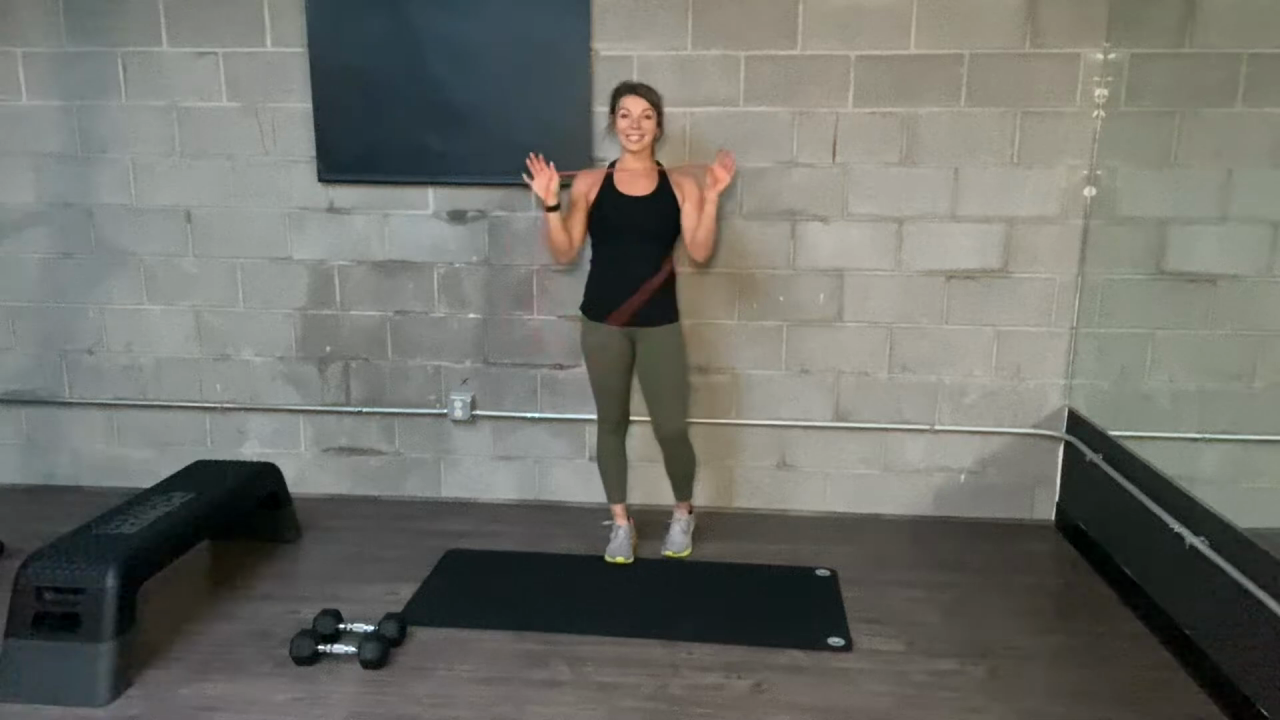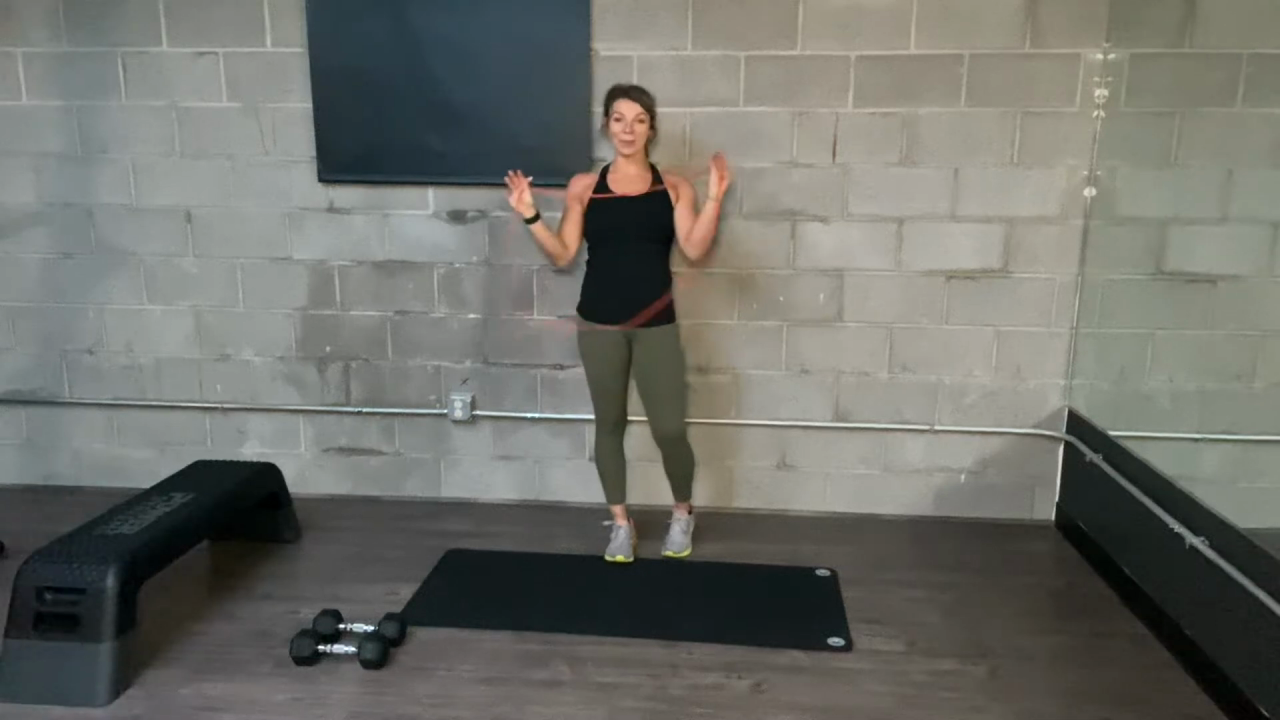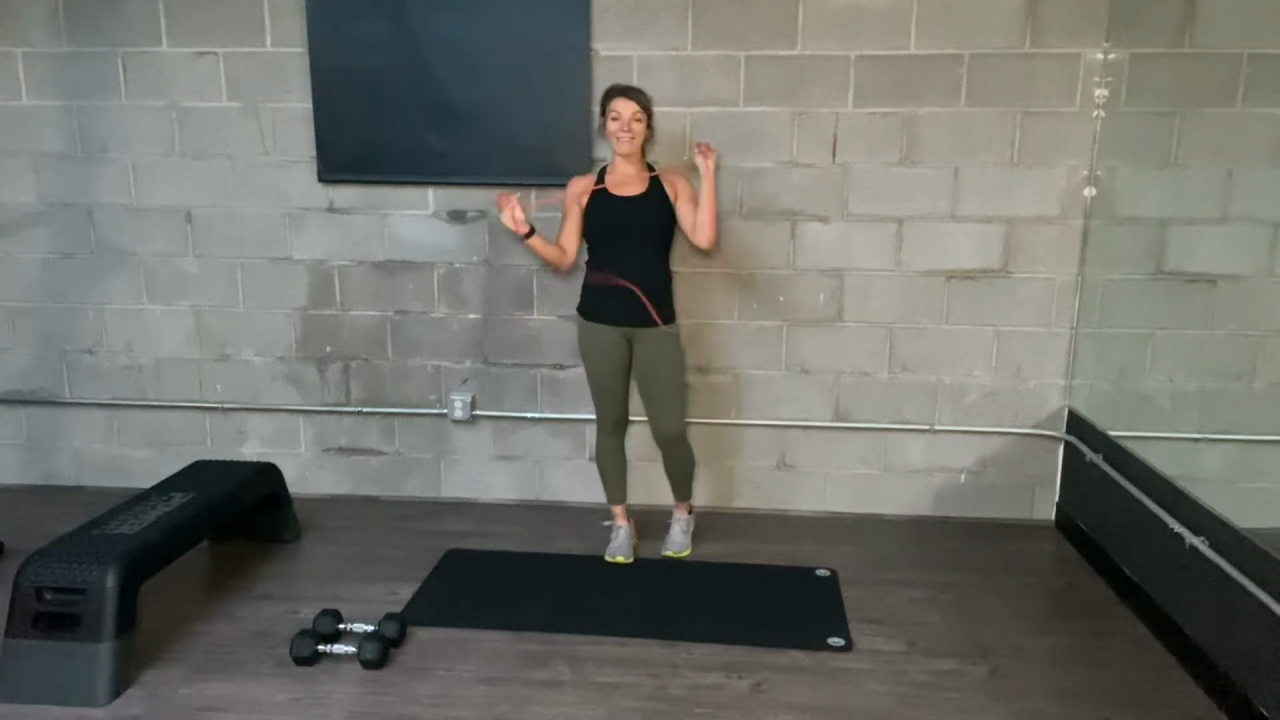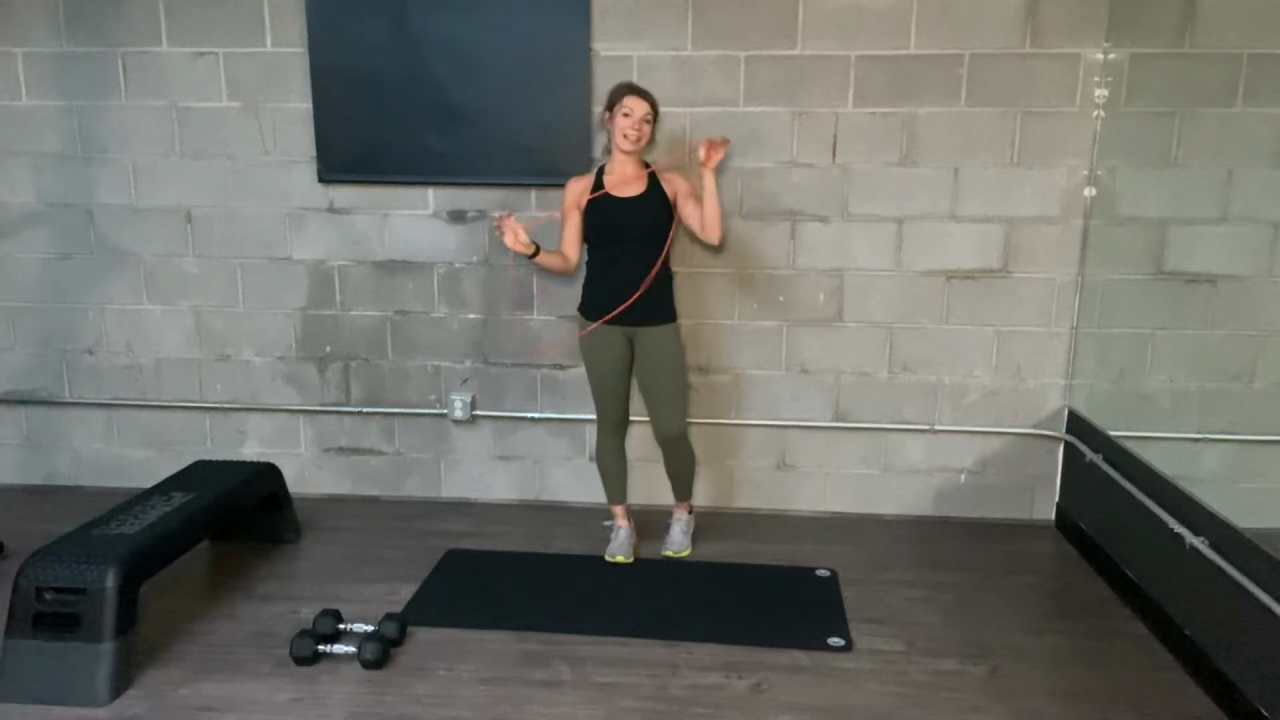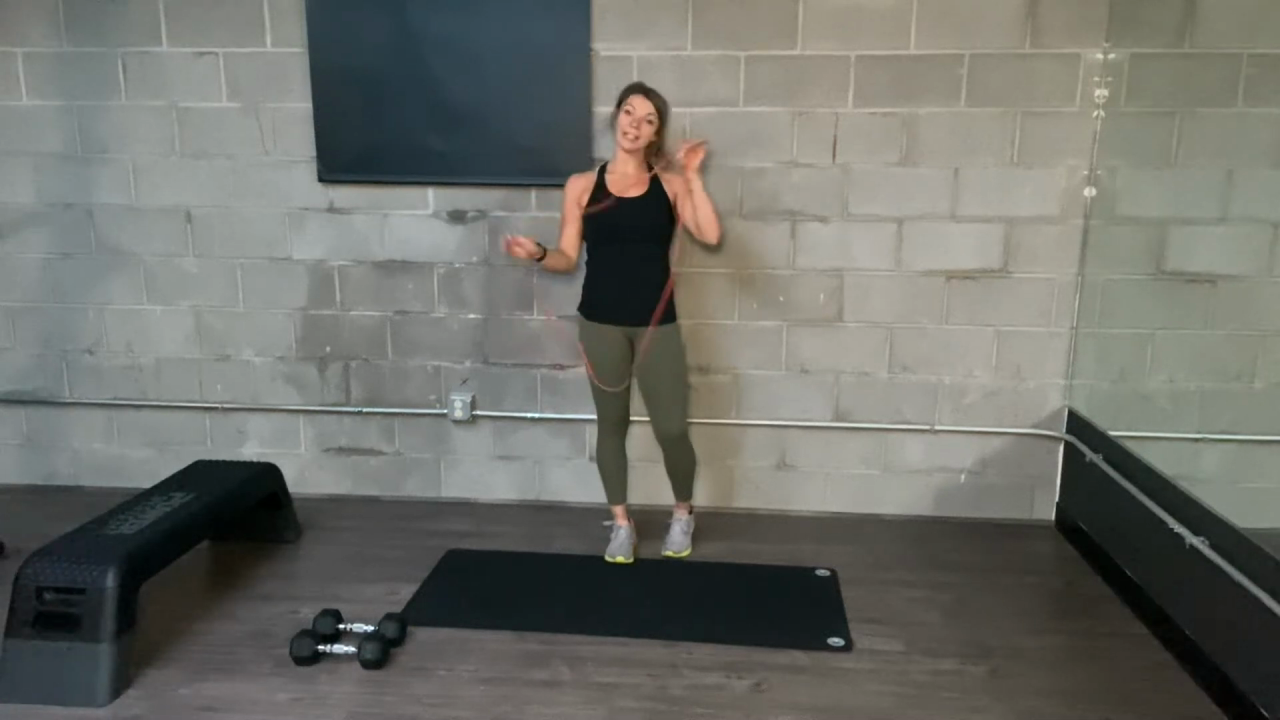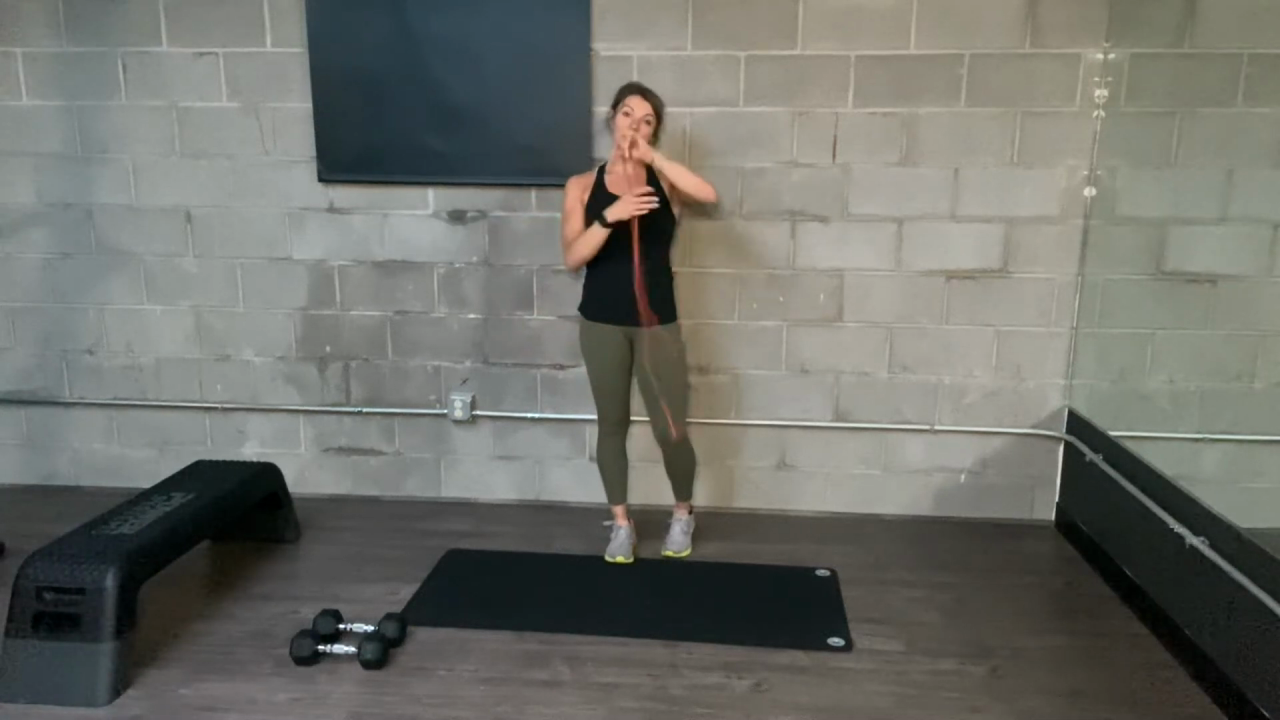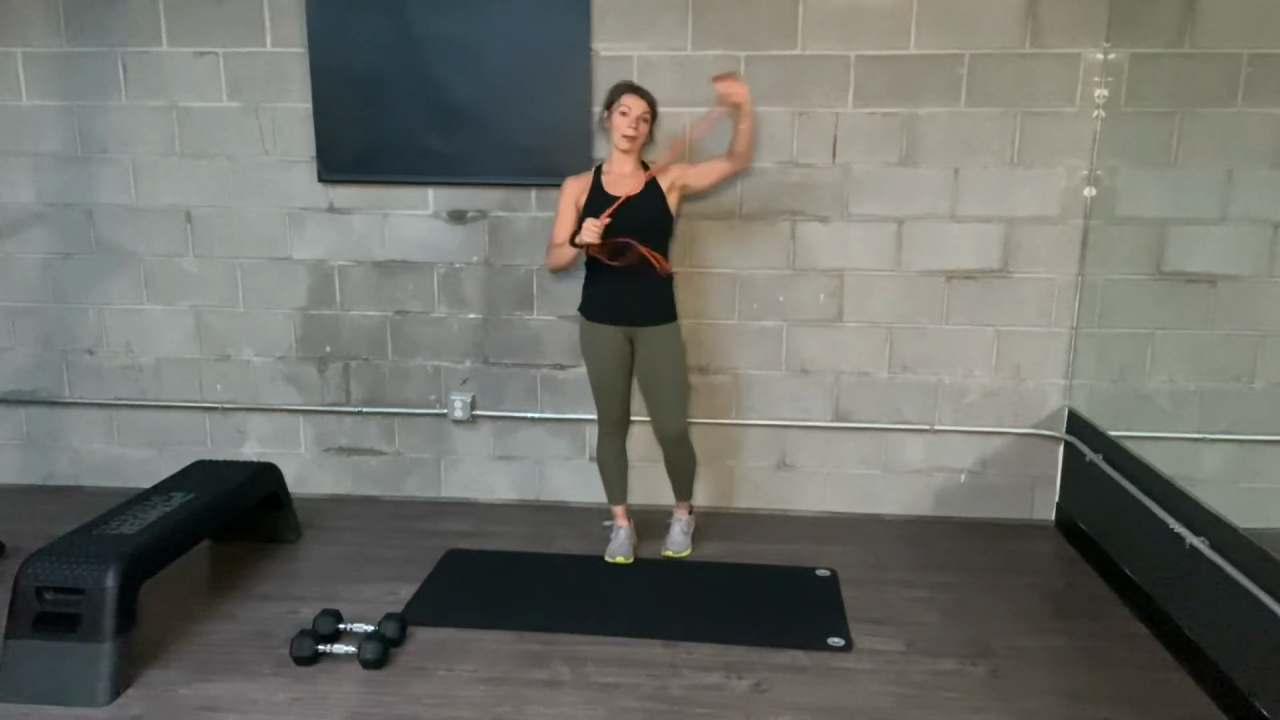
dt=0.4s
person 1, frame 1
left shoulder: (681, 186)
right shoulder: (588, 182)
left elbow: (700, 252)
right elbow: (564, 253)
left wrist: (713, 196)
right wrist: (549, 203)
left hip: (659, 322)
right hip: (603, 320)
left knee: (671, 428)
right knee: (611, 423)
left ankle: (682, 513)
right ankle: (621, 522)
person 1, frame 2
left shoulder: (675, 186)
right shoulder: (584, 186)
left elbow: (695, 249)
right elbow: (563, 254)
left wrist: (716, 197)
right wrist: (530, 216)
left hip: (655, 322)
right hip: (599, 320)
left knee: (669, 429)
right knee: (609, 423)
left ankle: (682, 513)
right ankle: (621, 523)
person 1, frame 3
left shoulder: (672, 184)
right shoulder: (582, 187)
left elbow: (705, 240)
right elbow: (564, 257)
left wrist: (707, 177)
right wrist: (524, 231)
left hip: (655, 322)
right hip: (600, 322)
left knee: (669, 429)
right knee: (610, 424)
left ankle: (682, 513)
right ankle: (621, 523)
person 1, frame 4
left shoulder: (670, 184)
right shoulder: (581, 188)
left elbow: (713, 235)
right elbow: (568, 260)
left wrist: (707, 174)
right wrist: (529, 249)
left hip: (657, 323)
right hip: (601, 322)
left knee: (671, 429)
right knee: (611, 424)
left ankle: (683, 514)
right ankle: (621, 523)
person 1, frame 5
left shoulder: (670, 185)
right shoulder: (582, 185)
left elbow: (711, 236)
right elbow: (568, 256)
left wrist: (693, 176)
right wrist: (535, 253)
left hip: (656, 322)
right hip: (601, 321)
left knee: (672, 428)
right knee: (611, 423)
left ankle: (683, 513)
right ankle: (621, 522)
person 1, frame 6
left shoulder: (664, 181)
right shoulder: (582, 185)
left elbow: (708, 195)
right elbow: (573, 255)
left wrist: (653, 156)
right wrist: (611, 217)
left hip: (657, 321)
right hip: (602, 321)
left knee: (671, 429)
right knee: (612, 423)
left ankle: (683, 514)
right ankle: (621, 522)
person 1, frame 7
left shoulder: (668, 180)
right shoulder: (578, 186)
left elbow: (736, 162)
right elbow: (554, 258)
left wrist: (742, 111)
right wrist: (578, 240)
left hip: (658, 322)
right hip: (601, 322)
left knee: (672, 428)
right knee: (612, 424)
left ankle: (683, 513)
right ankle: (621, 522)
